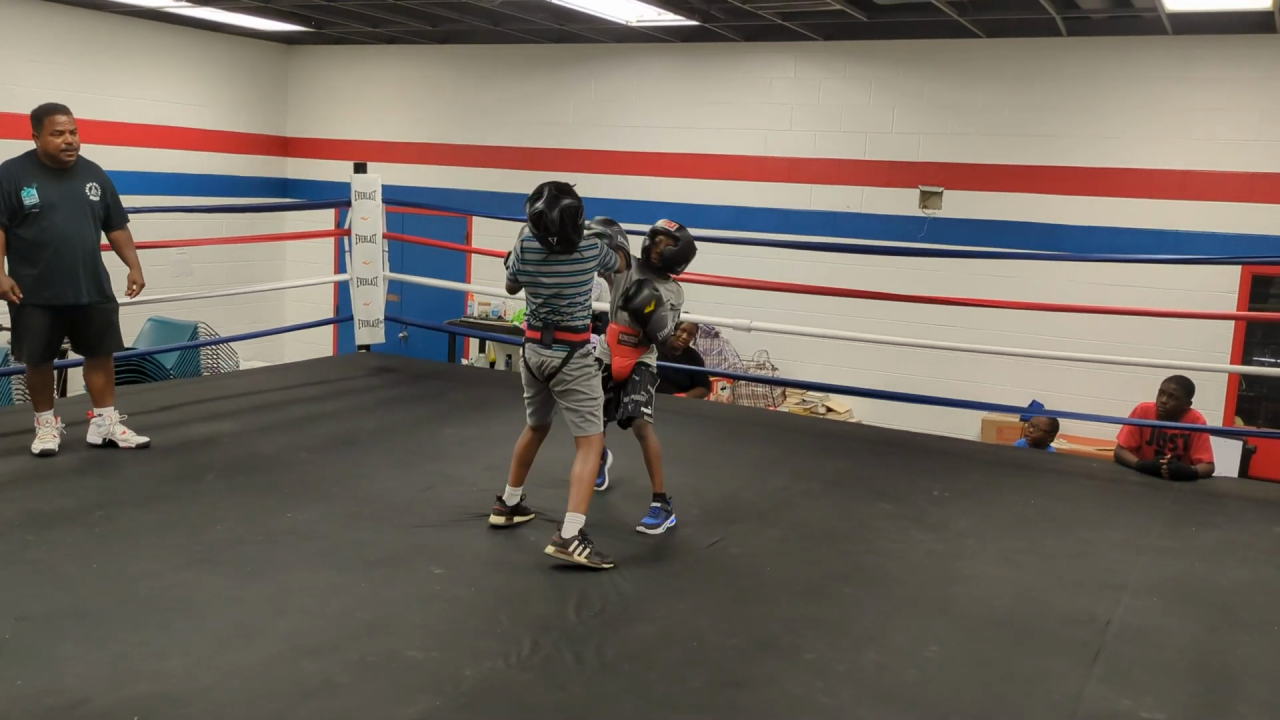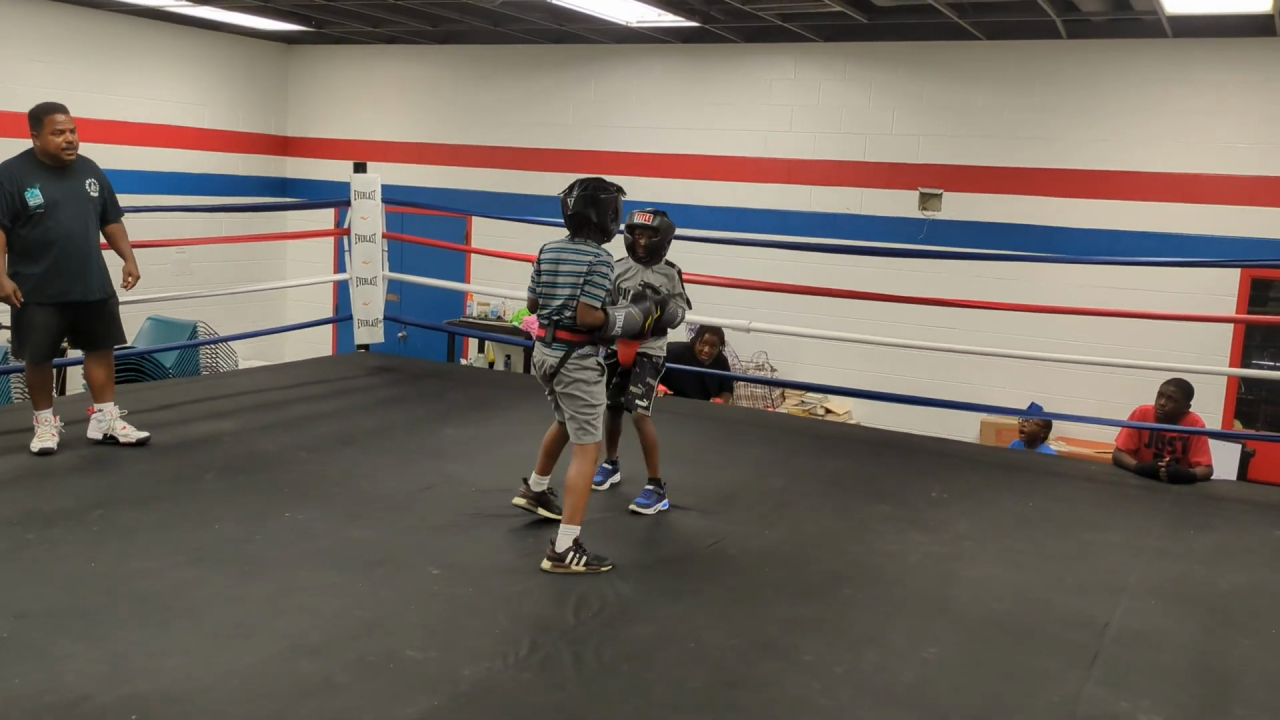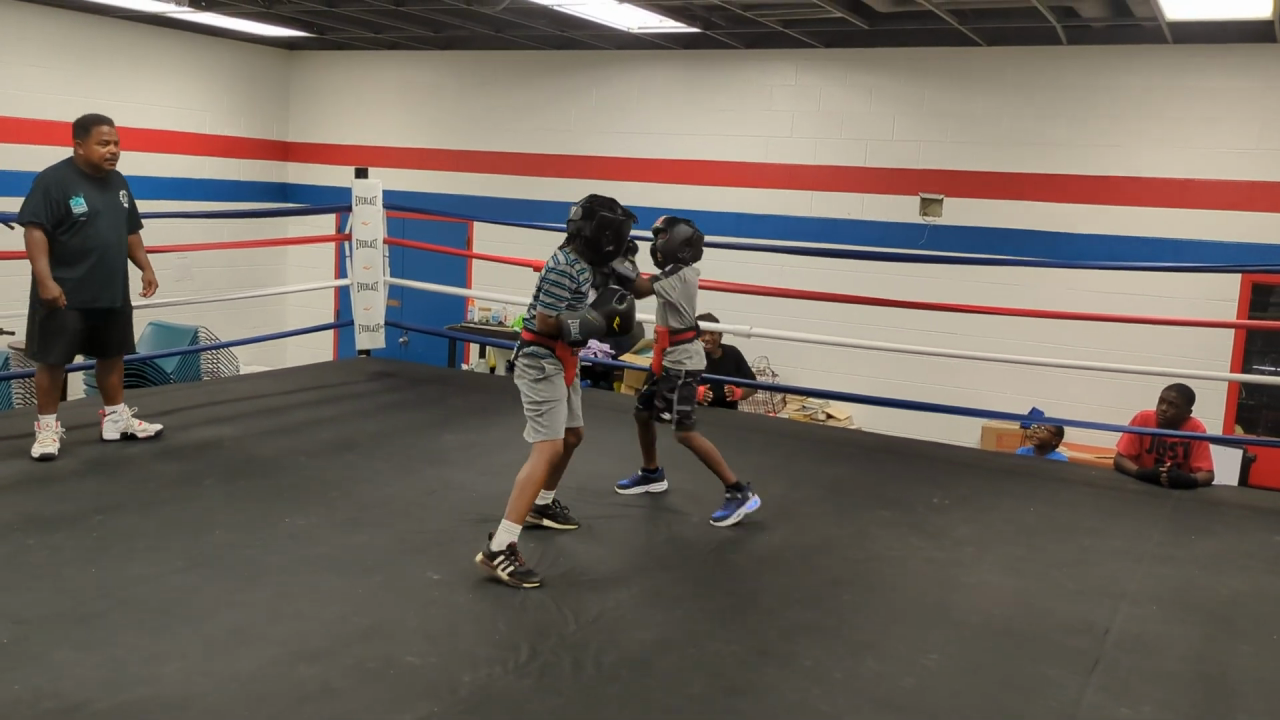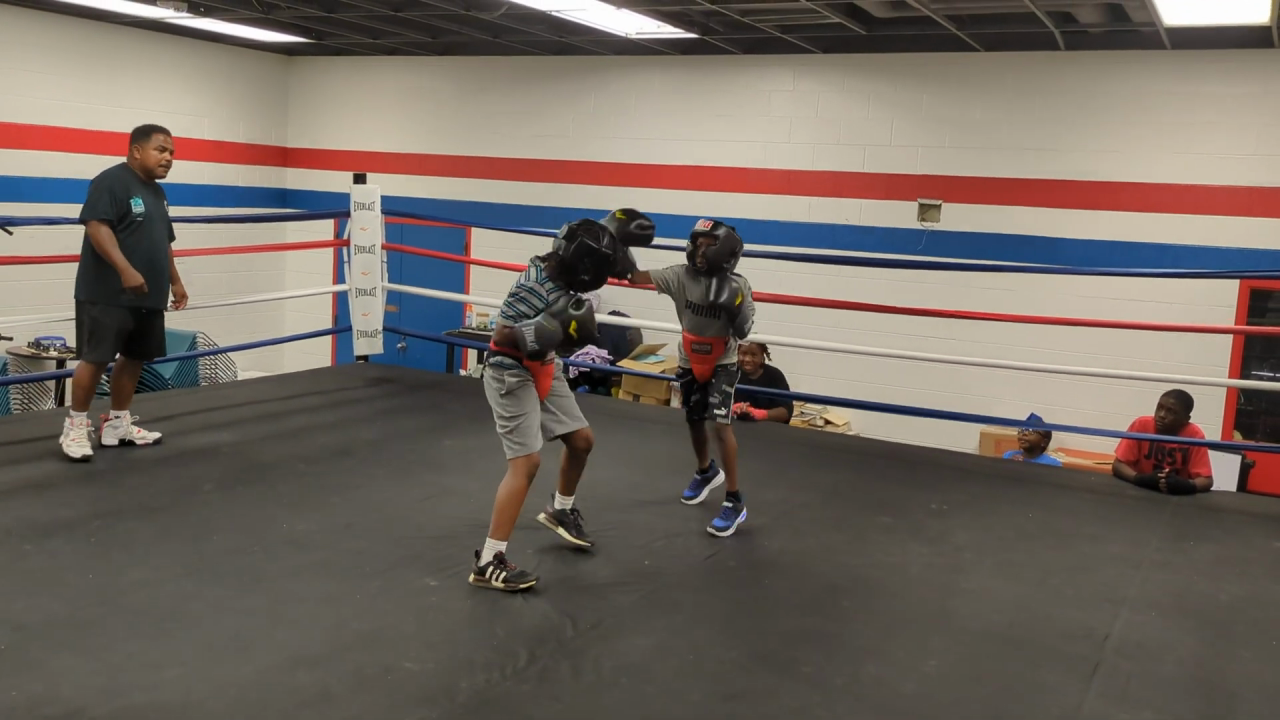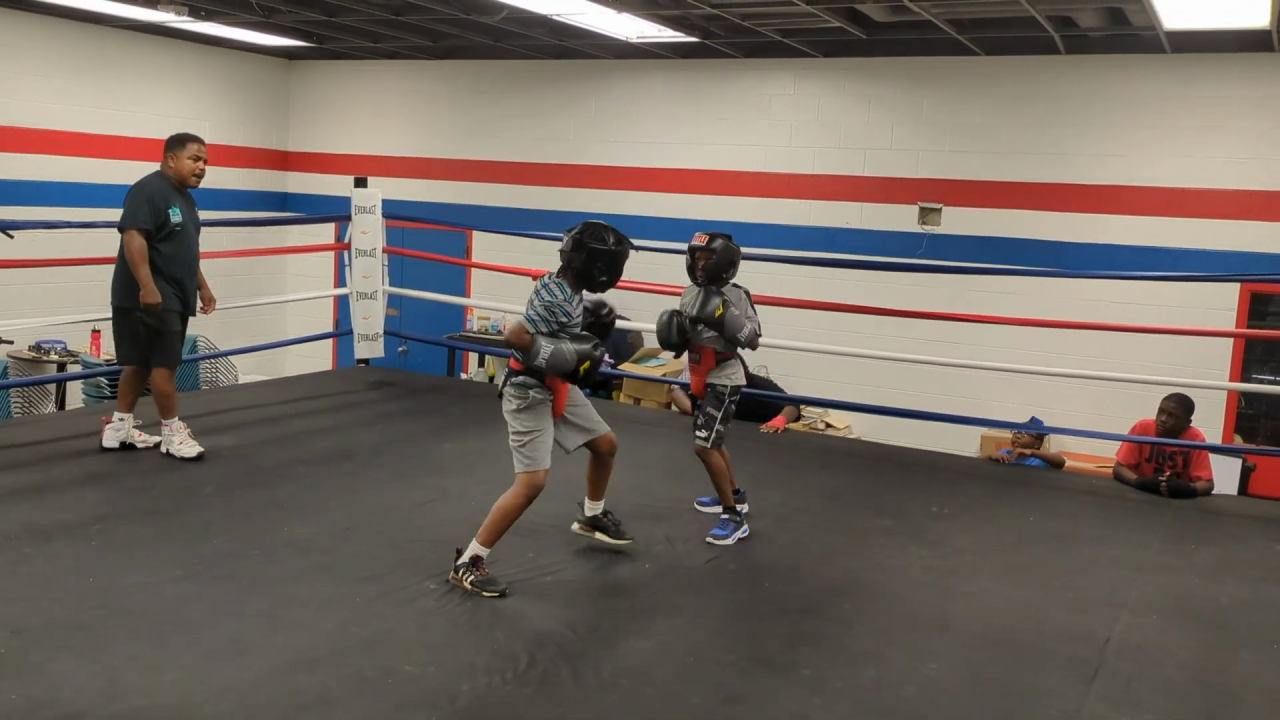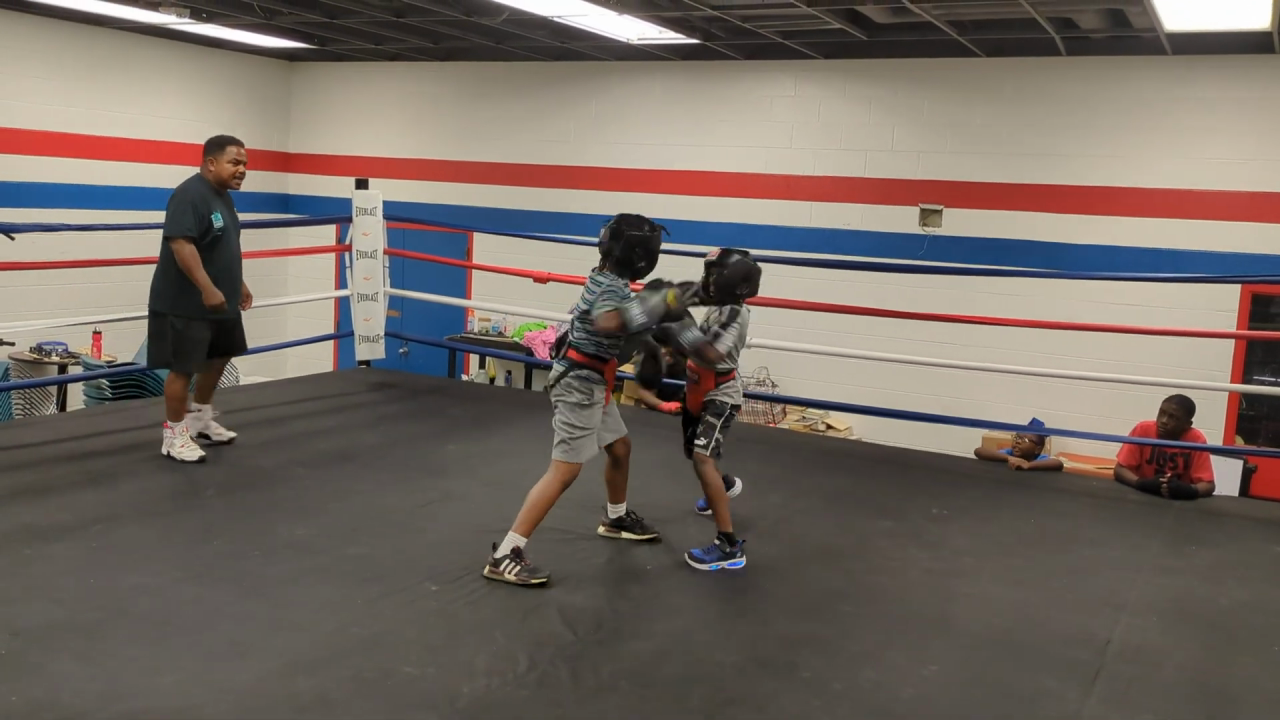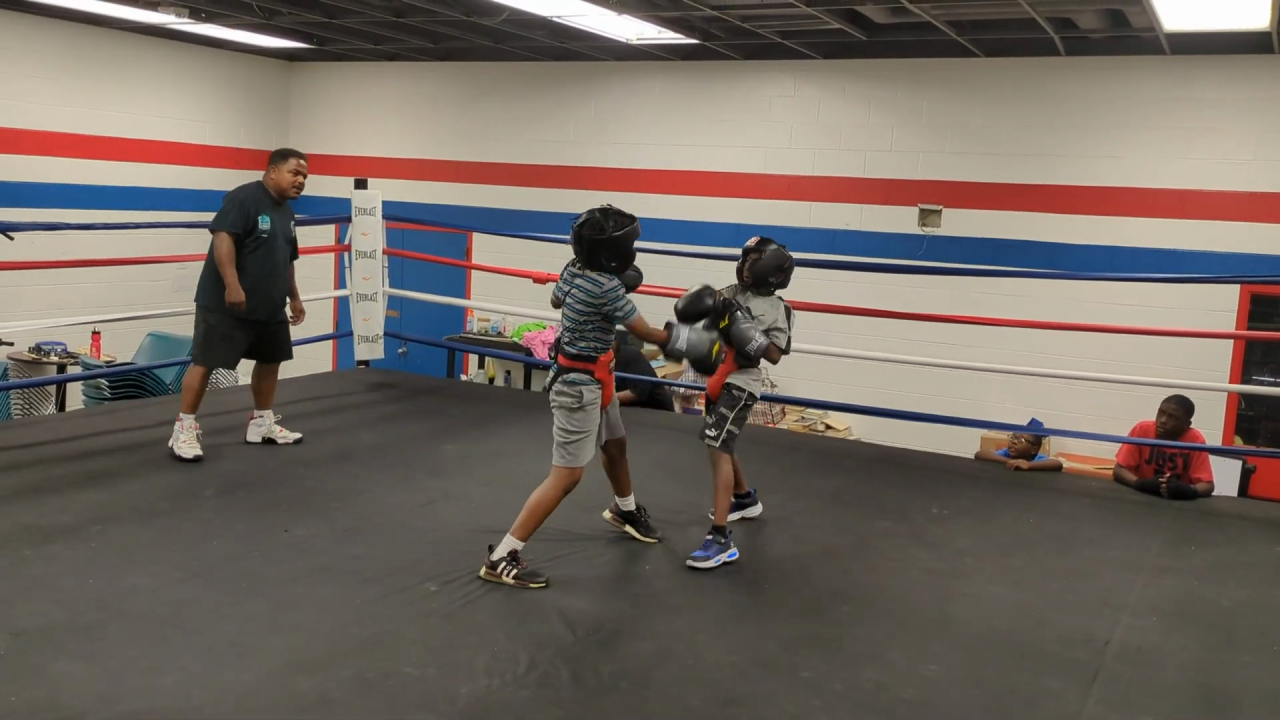
dt=0.4s
person 1, frame 1
left shoulder: (526, 250)
right shoulder: (592, 249)
left elbow: (511, 286)
right elbow: (619, 259)
right wrist: (605, 236)
left hip: (534, 350)
right hip: (572, 355)
left knee: (536, 427)
right knee: (590, 443)
left ankle: (507, 504)
right ankle: (570, 535)
person 1, frame 2
left shoulder: (548, 251)
right shoulder: (599, 259)
left elbow: (533, 304)
right elbow: (587, 316)
right wrist: (633, 318)
left hip: (545, 350)
right hip: (577, 357)
left knee: (565, 423)
right knee: (586, 449)
left ankle: (535, 489)
right ankle: (564, 549)
person 1, frame 3
left shoulder: (583, 264)
right shoulder: (561, 267)
right elbow: (544, 324)
right wrist: (596, 320)
left hip: (561, 362)
right hip: (540, 364)
left knee: (572, 436)
right knee: (547, 450)
left ankle: (541, 504)
right ankle: (500, 547)
person 1, frame 4
left shoulder: (559, 267)
right shoulder: (532, 287)
left elbow: (588, 250)
right elbow: (501, 337)
right wrist: (551, 329)
left hip: (543, 370)
right hip: (511, 374)
left knee: (581, 440)
right knee: (526, 464)
left ankle: (561, 510)
right ankle: (488, 561)
person 1, frame 5
left shoulder: (559, 282)
right shoulder: (557, 299)
right elbow: (516, 337)
left wrist: (581, 350)
right wrist: (562, 354)
left hip: (558, 386)
right hip: (529, 392)
left knee: (606, 445)
right knee: (532, 482)
left ankle: (593, 516)
right ankle: (469, 561)
person 1, frame 6
left shoulder: (607, 278)
right shoulder: (610, 285)
right elbow: (607, 326)
right wrist: (657, 305)
left hip: (594, 377)
right hip: (581, 382)
left knee: (620, 448)
right knee: (564, 471)
left ankle: (617, 517)
right ankle: (504, 555)
person 1, frame 7
left shoulder: (575, 269)
right shoulder: (604, 288)
left elbow: (557, 300)
right elbow: (645, 332)
right wrist: (695, 345)
left hip: (592, 378)
right hip: (579, 384)
left knee: (615, 445)
right knee: (566, 476)
left ankle: (626, 510)
right ankle: (501, 557)
person 2, frame 1
left shoulder: (94, 174)
left elbow: (116, 227)
left wrist: (134, 266)
left hip: (92, 289)
right hip: (35, 293)
left knee: (101, 354)
right knee: (38, 359)
left ankle: (104, 423)
right ankle: (47, 425)
person 2, frame 2
left shoulder: (90, 170)
left elbow: (111, 221)
left wrist: (129, 259)
left hip: (93, 285)
right hip: (38, 291)
left knee: (101, 348)
right knee: (38, 357)
left ankle: (105, 419)
right ankle: (45, 424)
person 2, frame 3
left shoulder: (118, 182)
right shoulder: (53, 181)
left elbow: (130, 232)
right elbow: (34, 230)
left wrist: (146, 268)
right wrist: (45, 279)
left hip: (113, 293)
right hip: (65, 294)
left knee: (113, 355)
right knee: (52, 360)
left ankle: (116, 419)
right ankle: (47, 428)
person 2, frame 4
left shoulder: (157, 191)
right shoulder: (111, 181)
right elbow: (96, 226)
left wrist: (175, 281)
right wrist: (125, 270)
left hip: (146, 295)
right hip: (108, 294)
left knee: (134, 357)
right knee: (97, 357)
left ankle: (117, 424)
right ankle: (76, 424)
person 2, frame 5
left shoulder: (185, 198)
right shoulder: (149, 190)
right elbow: (132, 237)
left wrist: (202, 287)
right wrist: (147, 286)
left hip: (173, 297)
right hip: (149, 298)
left knee: (142, 361)
right knee: (164, 362)
left ankle: (118, 427)
right ankle: (172, 432)
person 2, frame 6
left shoulder: (223, 196)
right shoulder: (190, 195)
right elbow: (180, 243)
left wrist: (238, 284)
right wrist: (207, 289)
left hip: (219, 300)
right hip: (186, 301)
left knee: (221, 354)
right knee: (184, 366)
left ankle: (199, 416)
right ankle: (175, 434)
person 2, frame 7
left shoulder: (286, 211)
right shoulder: (244, 198)
left elbow: (285, 261)
right elbow: (222, 238)
left wrist: (294, 298)
right wrist: (232, 286)
left hip: (268, 304)
right hip: (228, 302)
left knee: (271, 359)
right knee: (207, 360)
left ankle: (262, 424)
right ankle: (184, 429)
person 3, frame 1
left shoulder: (673, 291)
right shoulder: (626, 267)
left elbow: (661, 336)
left wrist: (650, 305)
left hip: (641, 362)
right hip: (607, 357)
left knee: (642, 426)
left ankle: (661, 503)
right ankle: (600, 456)
person 3, frame 2
left shoulder: (669, 273)
right shoulder: (620, 267)
left elbow: (678, 315)
left hip: (649, 351)
right hip: (619, 348)
left knee: (640, 415)
right knee: (611, 409)
left ankle: (656, 486)
right ankle: (610, 464)
person 3, frame 3
left shoulder: (680, 273)
right shoulder: (680, 272)
left elbow: (641, 288)
right elbow: (646, 288)
left wrist: (617, 269)
right wrist: (627, 270)
left hip: (682, 363)
right hip: (668, 359)
left knee: (685, 432)
right knee: (643, 414)
left ankle: (739, 492)
right ankle: (651, 473)
person 3, frame 4
left shoulder: (737, 285)
right shoulder: (682, 275)
left elbow: (742, 331)
right elbow: (641, 279)
left wrist: (736, 306)
left hip: (723, 363)
right hip: (690, 362)
left knee: (721, 425)
right knee: (695, 423)
left ankle: (734, 501)
right ankle: (706, 472)
person 3, frame 5
left shoulder: (737, 296)
right shoulder: (690, 295)
left elbow: (753, 342)
right elbow: (672, 338)
left wrist: (725, 316)
right wrist: (674, 338)
left hip: (724, 380)
right hip: (699, 378)
left knee: (705, 445)
right knee: (709, 441)
left ankle: (733, 515)
right ankle: (734, 494)
person 3, frame 6
left shoulder: (735, 314)
right shoulder: (714, 307)
left elbow: (714, 356)
left wrist: (677, 332)
left hip: (720, 396)
right hip: (697, 393)
left knee: (704, 459)
right knee: (695, 451)
left ankle: (729, 544)
right ankle: (726, 485)
person 3, frame 7
left shoulder: (778, 309)
right shoulder: (731, 293)
left elbow: (774, 355)
right elbow: (697, 314)
left wrist: (738, 325)
right wrist: (697, 307)
left hip: (740, 385)
right hip: (717, 381)
left knee: (717, 449)
right knee: (721, 446)
left ankle: (721, 538)
right ankle: (745, 499)
